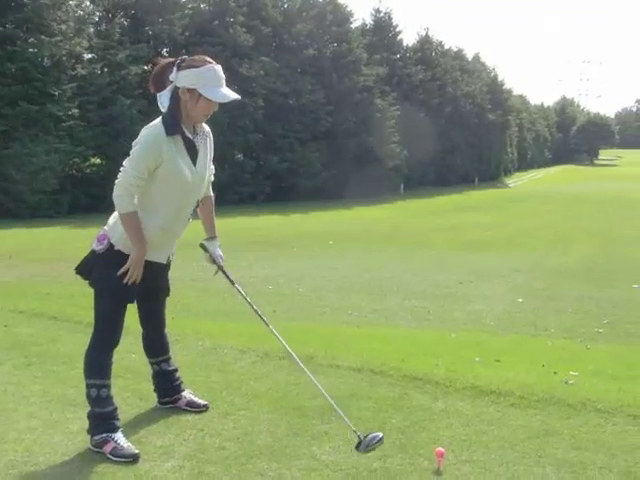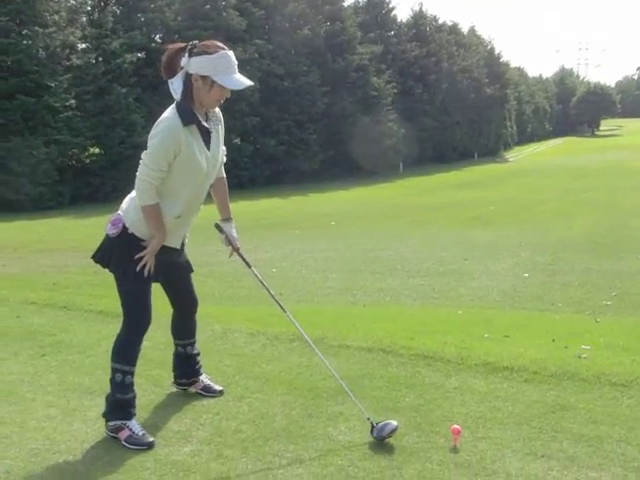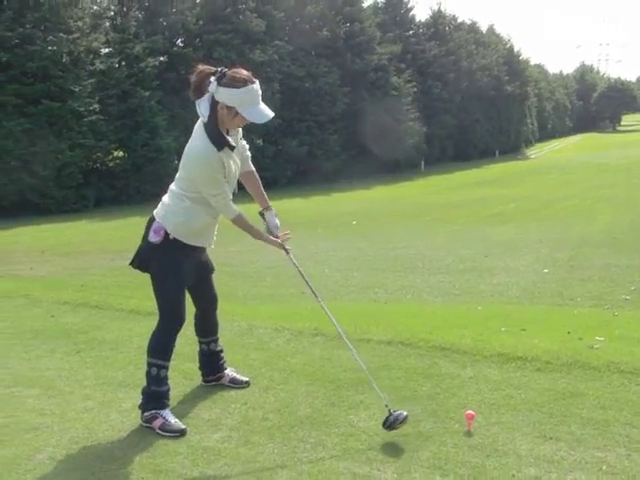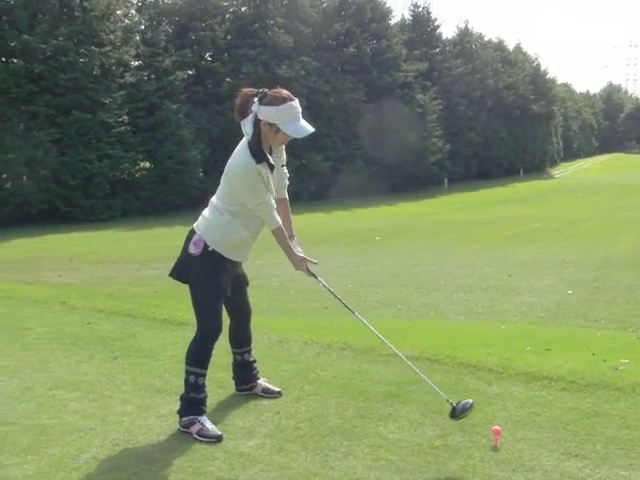
dt=0.7s
person 1, frame 1
left shoulder: (205, 136)
right shoulder: (156, 137)
left elbow: (204, 192)
right elbow: (123, 195)
left wrist: (212, 240)
right wrist: (138, 250)
left hip: (159, 253)
right hip: (123, 251)
left knee: (155, 326)
right knee: (107, 335)
left ankle: (169, 392)
right ankle: (102, 428)
person 1, frame 2
left shoulder: (214, 118)
right shoulder: (171, 127)
left elbow: (217, 172)
right elbow: (145, 187)
left wrist: (227, 222)
right wrist: (157, 240)
left hip: (170, 236)
right hip: (136, 235)
left knee: (187, 305)
right knee: (138, 320)
left ankle: (188, 375)
right ankle: (118, 415)
person 1, frame 3
left shoulder: (229, 126)
right shoulder: (205, 152)
left elbow: (245, 168)
right elbow: (225, 207)
left wrist: (269, 213)
right wrist: (263, 237)
left hip: (192, 237)
right hip: (170, 238)
left knee: (208, 304)
right knee: (172, 317)
left ankle: (213, 369)
right ankle: (153, 406)
person 1, frame 4
left shoulder: (273, 148)
right shoulder: (245, 166)
left elbow: (281, 196)
right elbow: (268, 216)
left wrist: (293, 243)
right wrist: (292, 254)
left hip: (229, 251)
right hip: (208, 250)
left knee: (242, 315)
right knee: (210, 327)
left ankle: (246, 379)
right ankle: (190, 411)
